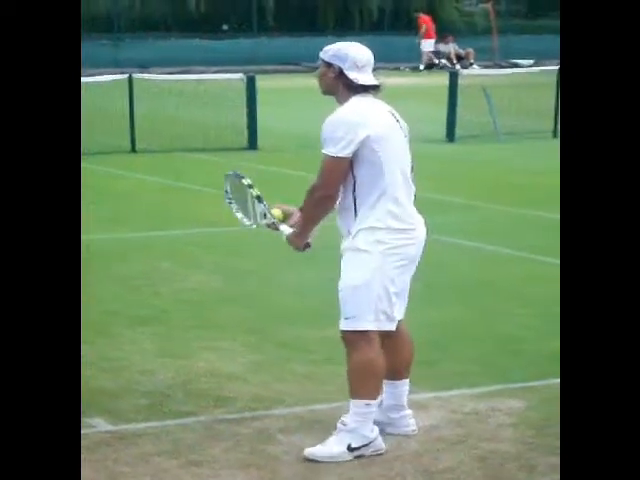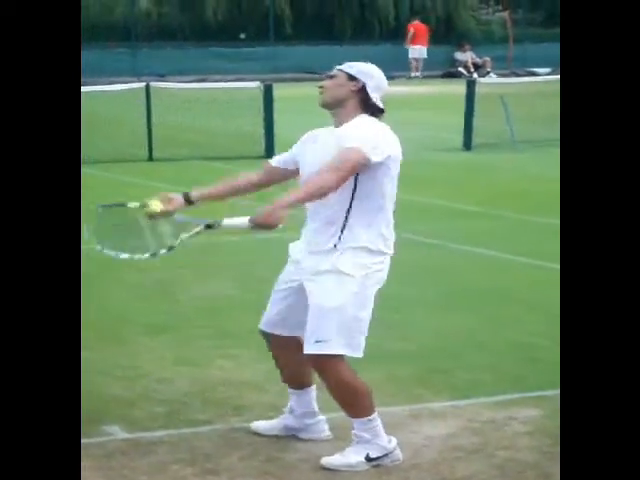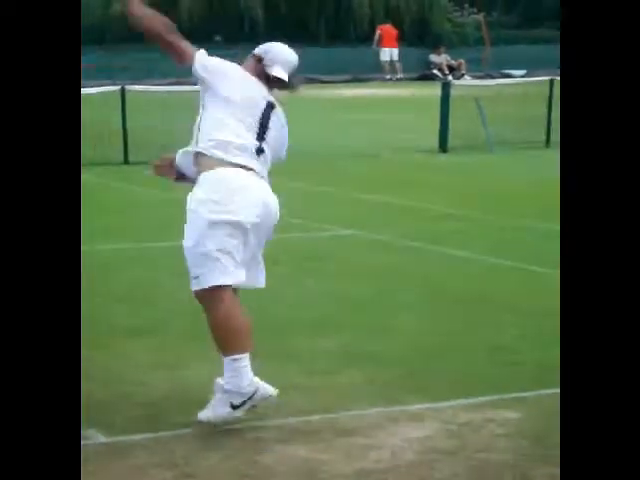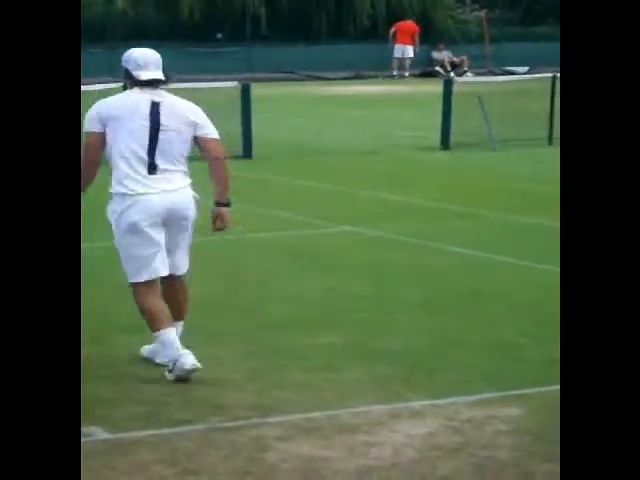
dt=1s
person 1, frame 1
left shoulder: (345, 119)
right shoulder: (381, 112)
left elbow: (324, 190)
left wrist: (301, 230)
right wrist: (304, 213)
left hip: (377, 238)
right hip: (398, 231)
left knee: (360, 333)
right knee: (389, 324)
left ankle: (361, 433)
right ankle: (394, 411)
person 1, frame 2
left shoulder: (373, 134)
right shoulder: (316, 139)
left elbow: (336, 174)
right elbow: (256, 177)
left wrist: (285, 205)
right wrist: (188, 199)
left hip: (351, 262)
right hip: (313, 255)
left knee: (327, 356)
right knee: (280, 335)
left ankle: (376, 444)
right ankle: (304, 417)
person 1, frame 3
left shoulder: (228, 75)
right shoulder: (279, 123)
left elbow: (170, 39)
right wrist: (185, 170)
left hip: (225, 195)
right hip: (259, 200)
left knee: (216, 289)
right knee: (220, 288)
left ankle: (241, 383)
right ankle: (236, 383)
person 1, frame 4
left shoulder: (105, 107)
right shoulder: (189, 109)
left elbow: (89, 159)
right elbow: (217, 157)
left wrist: (80, 190)
right wrist: (223, 204)
left hip: (134, 203)
right hip: (179, 199)
left knee: (145, 284)
right knee: (173, 276)
left ankle: (176, 356)
right ankle: (168, 348)
